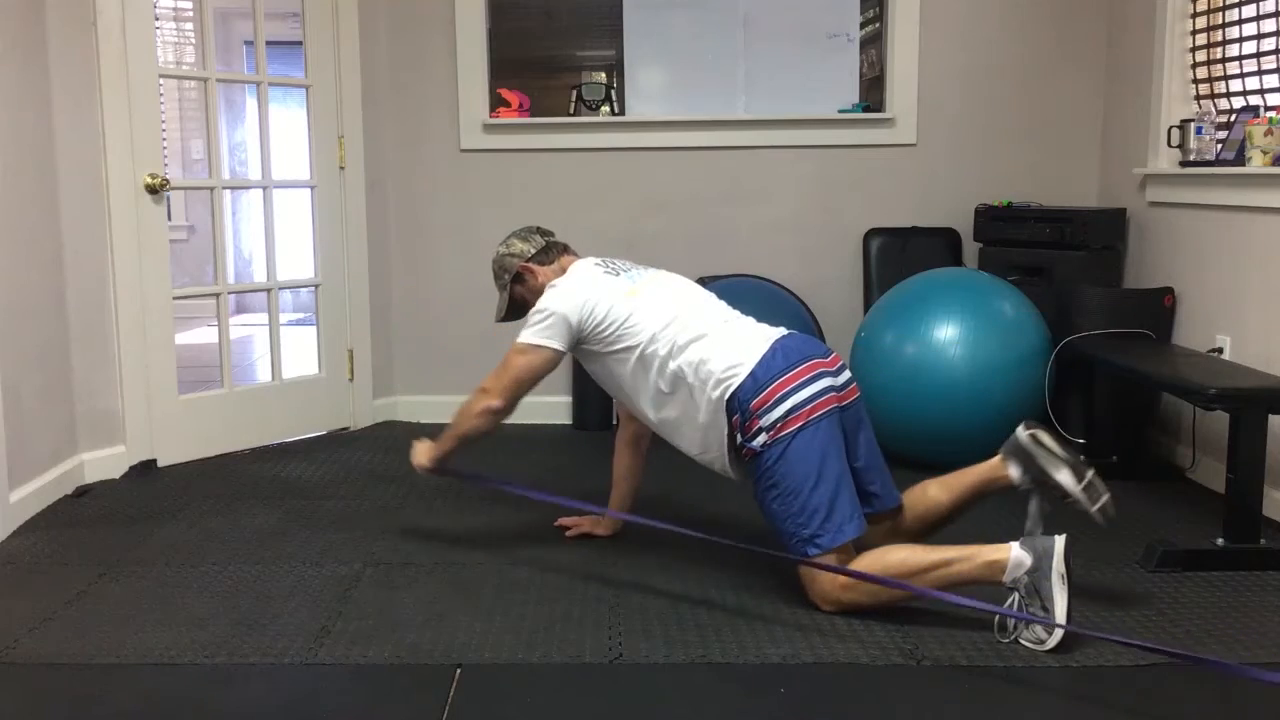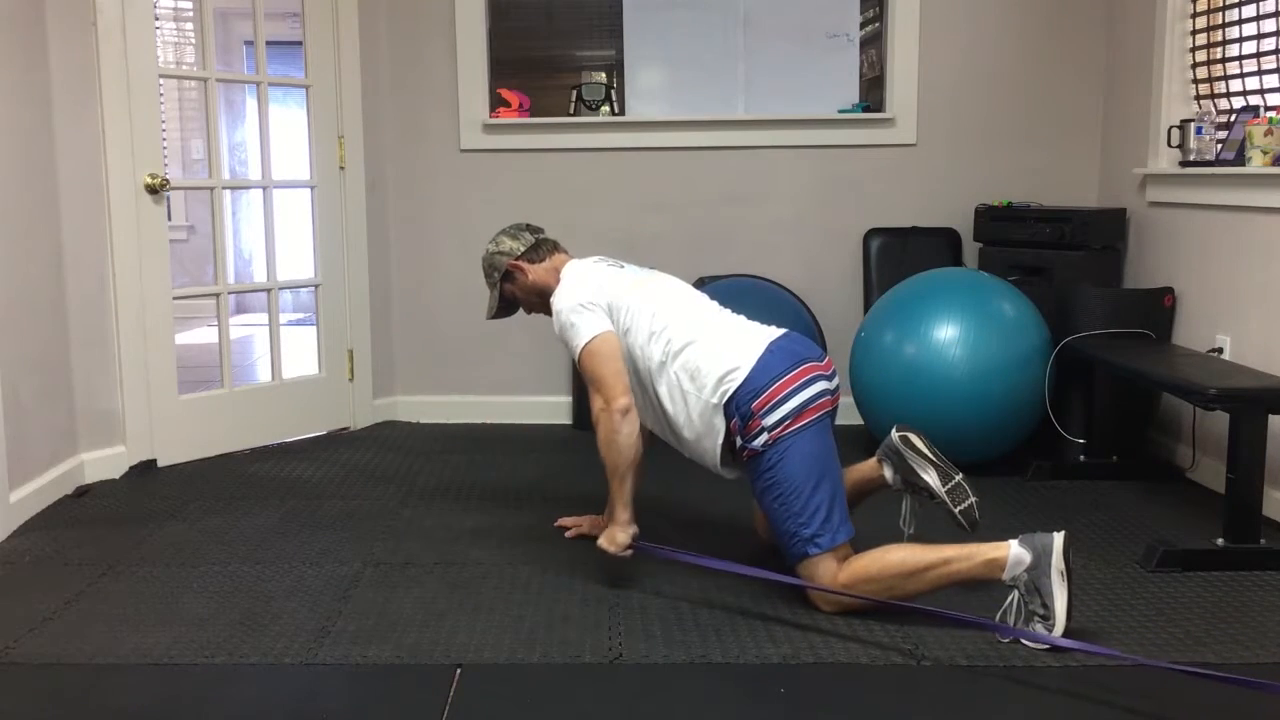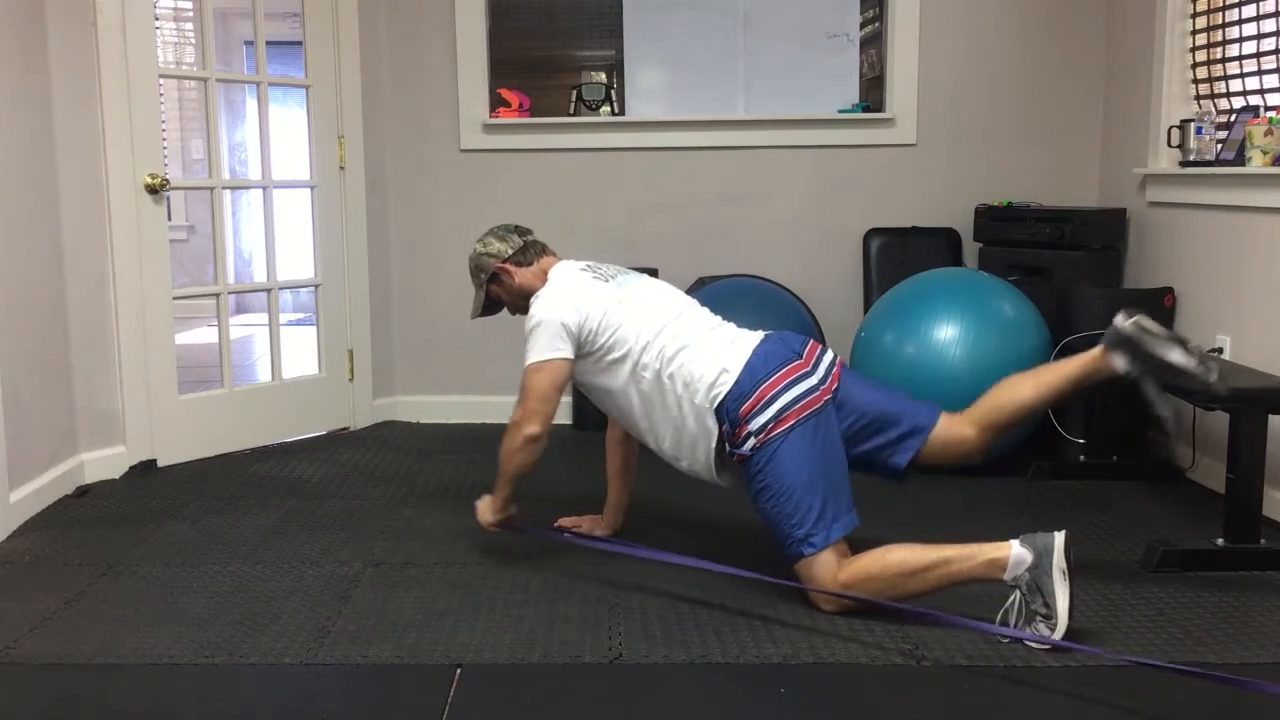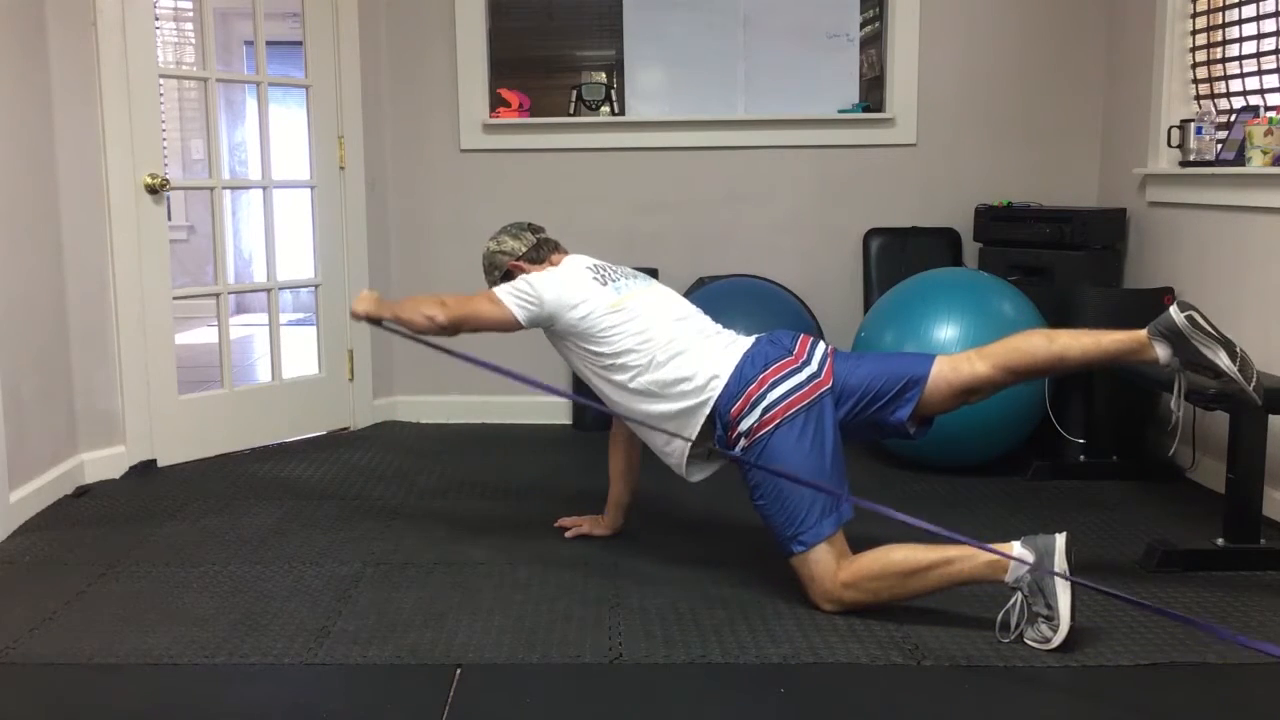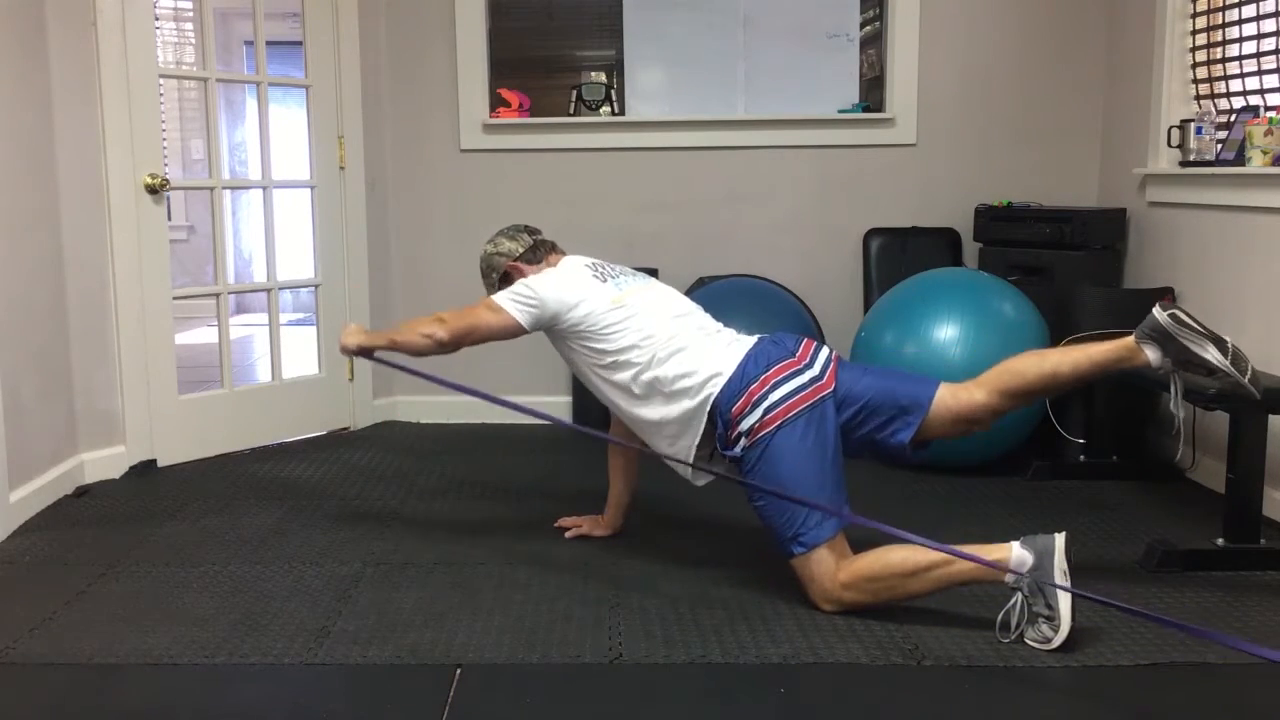
dt=1s
person 1, frame 1
left shoulder: (565, 299)
right shoulder: (619, 283)
left elbow: (494, 400)
right elbow: (634, 420)
left wrist: (436, 450)
right wrist: (609, 517)
left hip: (777, 405)
right hip: (812, 368)
left knee: (836, 585)
right knee: (889, 527)
left ankle: (1016, 560)
right ankle: (1011, 464)
person 1, frame 2
left shoulder: (573, 298)
right shoulder: (607, 279)
left elbow: (617, 410)
right elbow: (637, 409)
left wrist: (621, 519)
right wrist: (606, 515)
left hip: (768, 404)
right hip: (796, 367)
left knee: (831, 583)
right knee: (777, 528)
left ankle: (1017, 557)
right ankle: (887, 466)
person 1, frame 3
left shoulder: (552, 308)
right shoulder: (602, 281)
left elbow: (529, 431)
right elbow: (627, 412)
left wrist: (498, 501)
right wrist: (610, 518)
left hip: (765, 412)
right hip: (795, 367)
left knee: (834, 581)
right knee: (966, 434)
left ankle: (1010, 559)
right ankle: (1111, 356)
person 1, frame 4
left shoulder: (552, 289)
right shoulder: (608, 275)
left elbow: (441, 317)
right elbow: (627, 411)
left wrist: (374, 307)
right wrist: (608, 516)
left hip: (759, 409)
right hip: (791, 361)
left knee: (836, 583)
right knee: (979, 370)
left ankle: (1016, 559)
right ankle: (1159, 338)
person 1, frame 5
left shoulder: (549, 291)
right shoulder: (608, 275)
left elbow: (444, 332)
right elbow: (628, 410)
left wrist: (367, 339)
right wrist: (609, 516)
left hip: (759, 411)
right hip: (792, 363)
left knee: (833, 582)
right knee: (976, 400)
left ankle: (1015, 560)
right ankle: (1146, 344)
